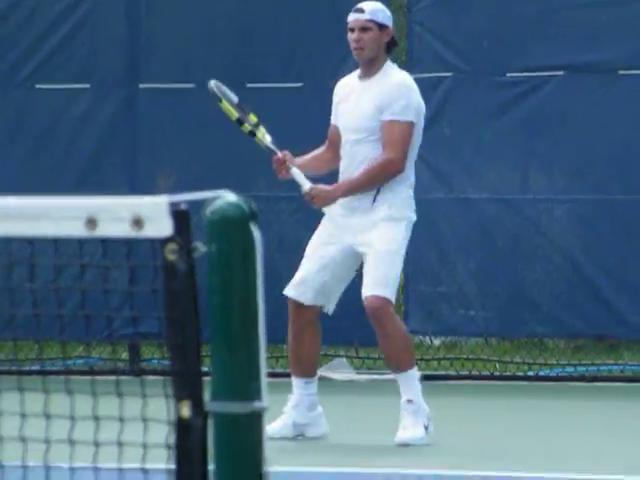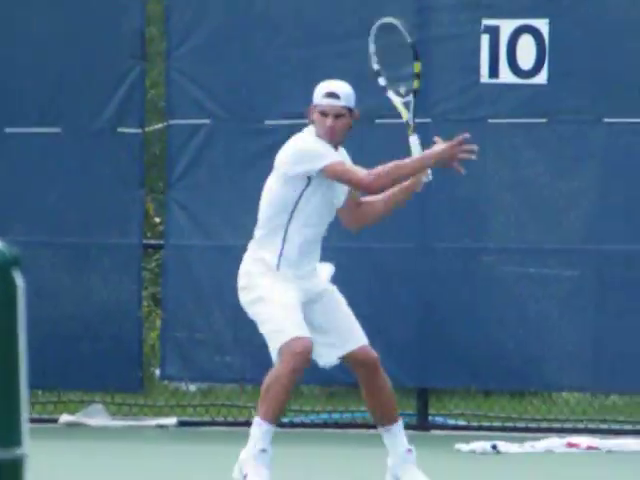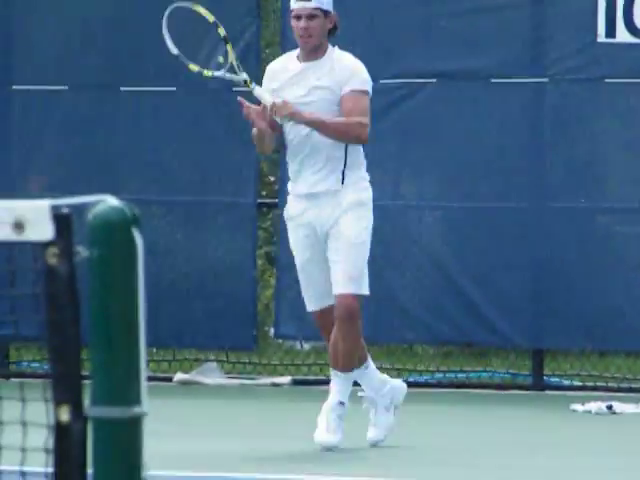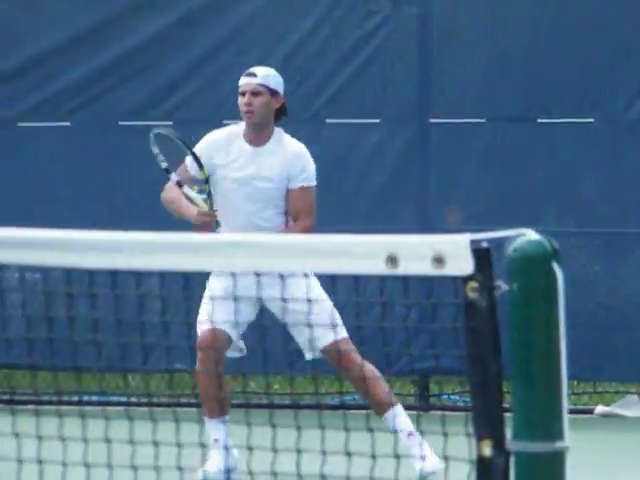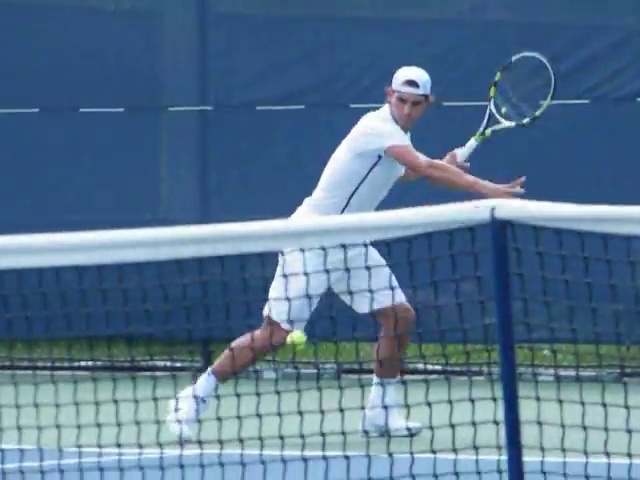
dt=1s
person 1, frame 1
left shoulder: (399, 86)
right shoulder: (344, 87)
left elbow: (395, 161)
left wrist: (337, 191)
right wrist: (296, 163)
left hip: (386, 216)
right hip: (343, 218)
left knee: (377, 304)
right knee: (301, 306)
left ankle: (415, 410)
right ankle: (303, 410)
person 1, frame 2
left shoulder: (338, 154)
right shoulder: (305, 147)
left elbow: (353, 217)
right elbow: (369, 180)
left wrist: (408, 186)
right wrist: (433, 156)
left hip: (308, 279)
right hip: (265, 276)
left knee: (367, 362)
right knee: (294, 353)
person 1, frame 3
left shoulder: (349, 69)
right shoulder: (277, 72)
left elbow: (358, 129)
right elbow: (268, 147)
left wrist: (299, 113)
right wrist: (261, 125)
left hip: (347, 201)
right hip: (302, 205)
left knee: (347, 305)
right knee: (324, 314)
left ankle: (336, 406)
right ankle: (383, 389)
person 1, frame 4
left shoulder: (296, 155)
right shoulder: (216, 142)
left elbow: (302, 225)
right elbow: (170, 192)
right wrist: (193, 213)
left hip: (287, 270)
right hip: (233, 270)
left knee: (344, 355)
right knee: (209, 344)
left ankle: (410, 439)
person 1, frame 5
left shoulder: (398, 133)
right shoulder: (379, 127)
right elbow: (425, 168)
left wrist: (447, 166)
right wrist: (488, 188)
left hip: (348, 240)
left knee: (398, 317)
right knee: (273, 334)
left ankle: (381, 410)
right ankle: (196, 396)
